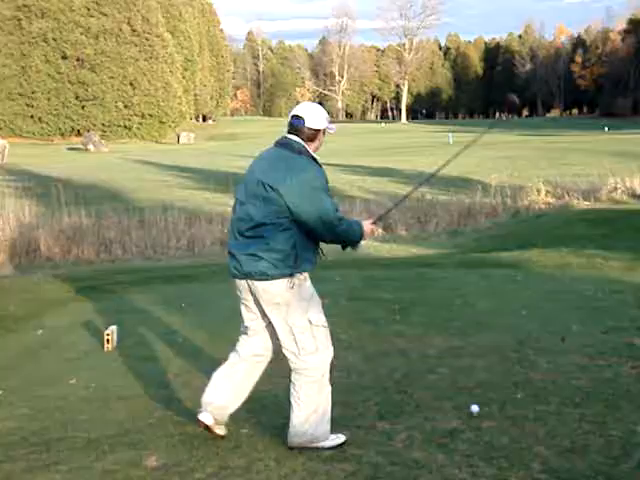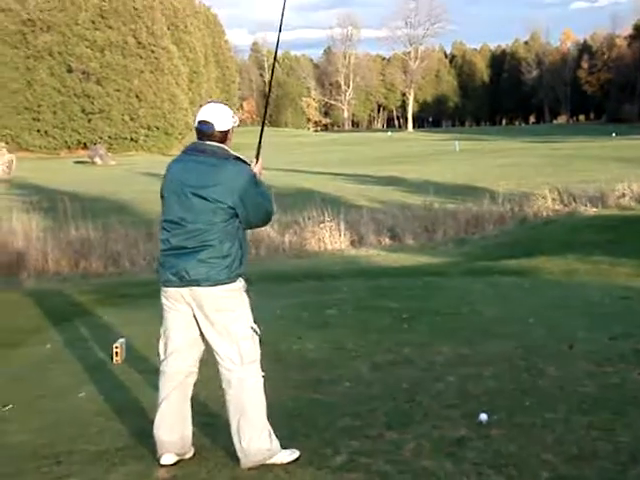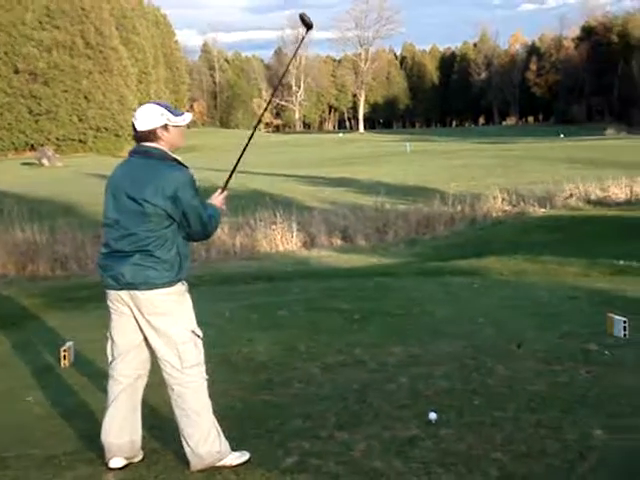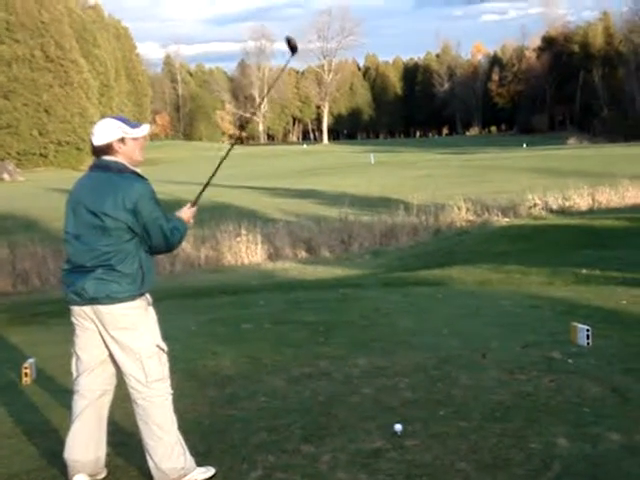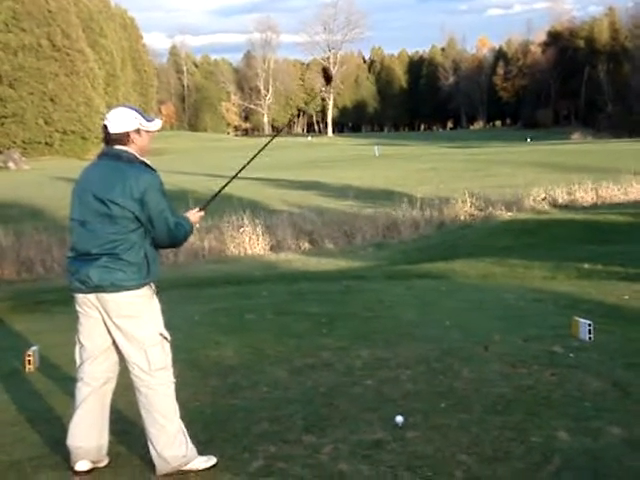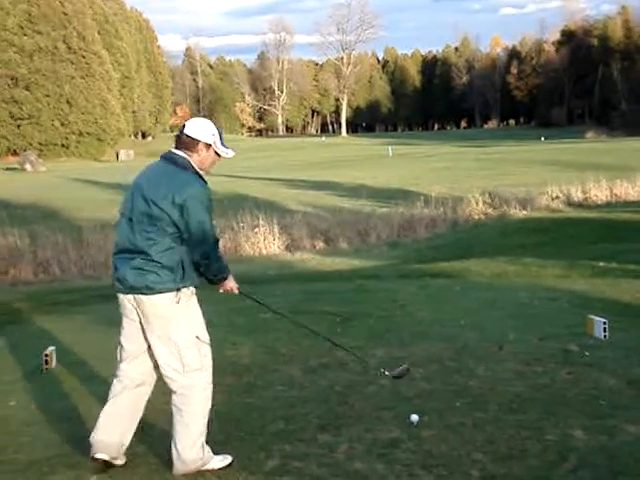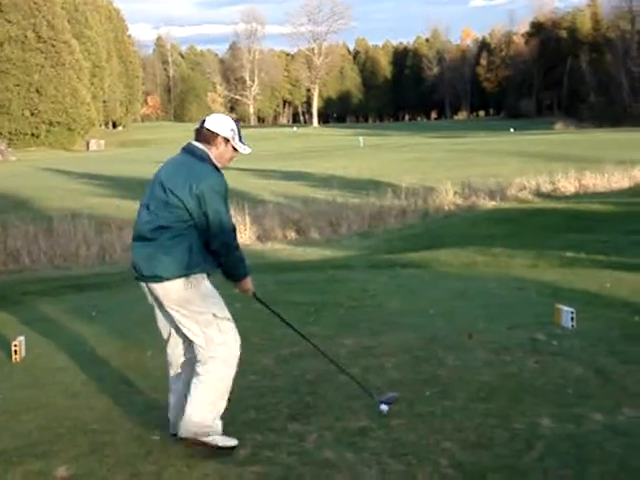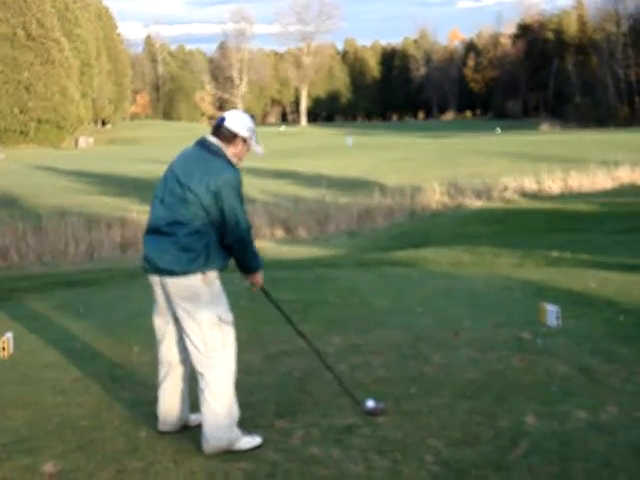
dt=0.7s
person 1, frame 1
left shoulder: (264, 159)
right shoulder: (305, 171)
right elbow: (331, 226)
right wrist: (358, 230)
left hip: (246, 269)
right hip: (279, 274)
left knee: (255, 343)
right knee: (311, 353)
left ankle: (215, 406)
right ankle: (308, 430)
person 1, frame 2
left shoulder: (175, 168)
right shoulder: (237, 174)
right elbow: (261, 215)
right wrist: (256, 179)
left hip: (174, 281)
right hip: (218, 283)
left knee: (176, 363)
right knee: (241, 366)
left ankle: (171, 444)
right ankle: (257, 448)
person 1, frame 3
left shoulder: (121, 172)
right shoulder: (174, 175)
right elbow: (200, 228)
left wrist: (201, 206)
right wrist: (214, 208)
left hip: (118, 283)
right hip: (159, 286)
left knee: (124, 367)
right knee: (185, 368)
left ankle: (119, 447)
right ankle: (207, 451)
person 1, frame 4
left shoulder: (81, 187)
right shoulder: (134, 188)
right elbow: (163, 240)
left wrist: (167, 220)
right wrist: (181, 221)
left hip: (83, 298)
right hip: (122, 300)
left knee: (89, 382)
right knee: (150, 383)
person 1, frame 5
left shoulder: (88, 176)
right shoulder: (142, 177)
right elbow: (167, 235)
left wrist: (177, 222)
right wrist: (188, 222)
left hip: (86, 285)
right hip: (127, 288)
left knee: (93, 370)
right knee: (153, 372)
left ankle: (85, 452)
right ankle: (173, 455)
person 1, frame 6
left shoulder: (148, 175)
right shoulder: (191, 186)
right elbow: (203, 247)
right wrist: (222, 276)
left hip: (130, 285)
right hip: (166, 291)
left knee: (133, 369)
right knee: (191, 373)
left ankle: (107, 444)
right ankle: (191, 456)
person 1, frame 7
left shoulder: (171, 167)
right shoulder: (208, 177)
right elbow: (220, 237)
right wrist: (240, 275)
left hip: (151, 271)
right hip: (181, 276)
left knee: (181, 347)
right knee: (221, 344)
left ankle: (184, 416)
right ankle: (200, 422)
person 1, frame 8
left shoulder: (185, 159)
right shoulder: (223, 174)
right elbow: (236, 231)
right wrist: (253, 268)
left hip: (160, 264)
right hip: (192, 271)
left knee: (172, 344)
right knee: (216, 350)
left ankle: (171, 414)
right ankle: (219, 434)
